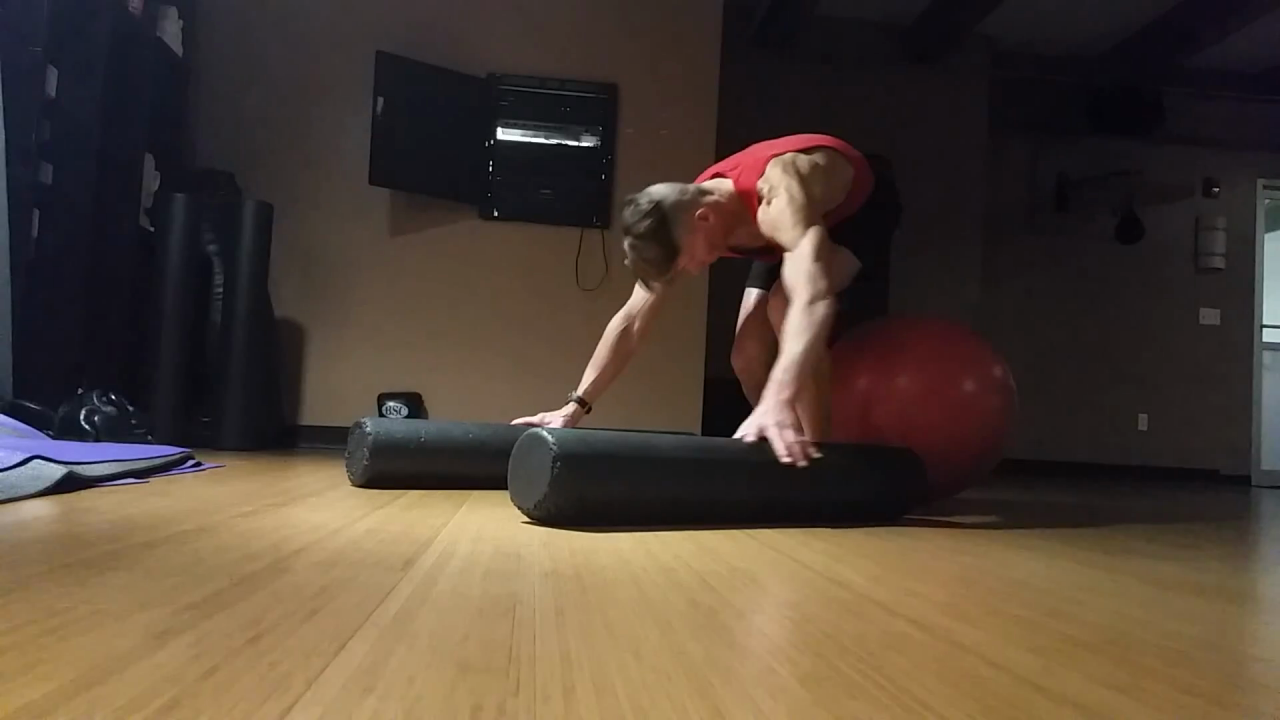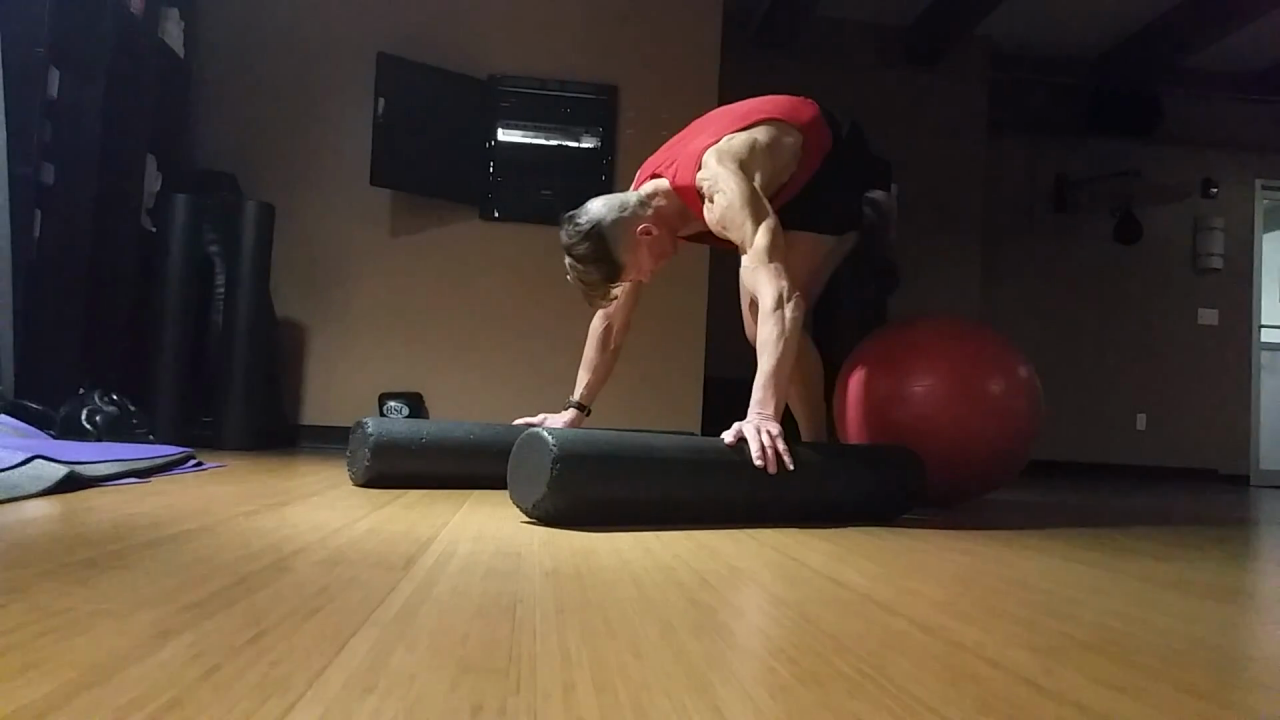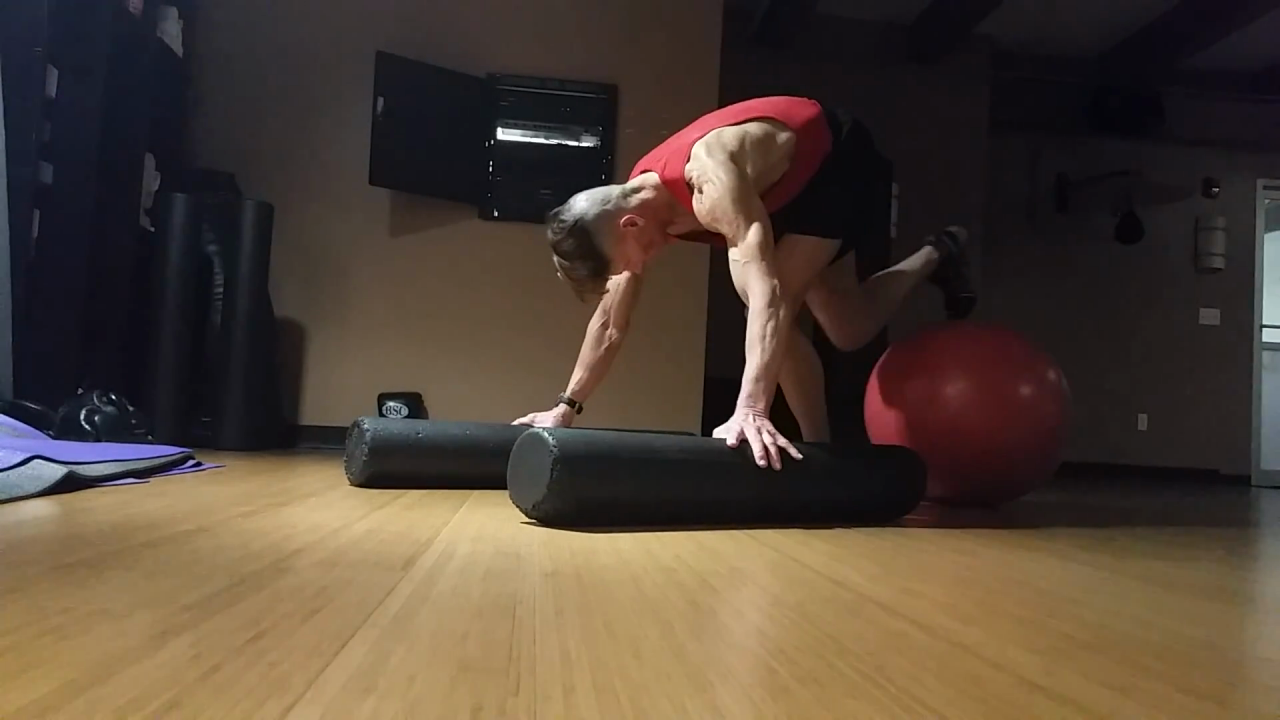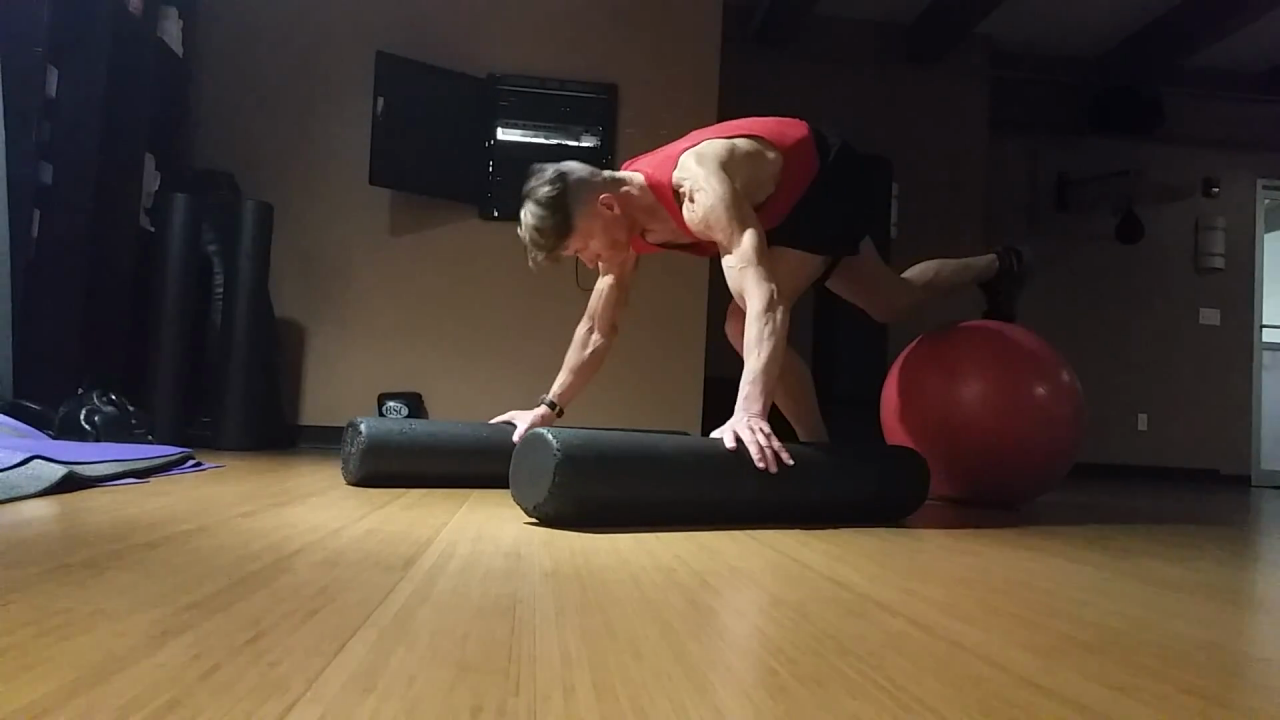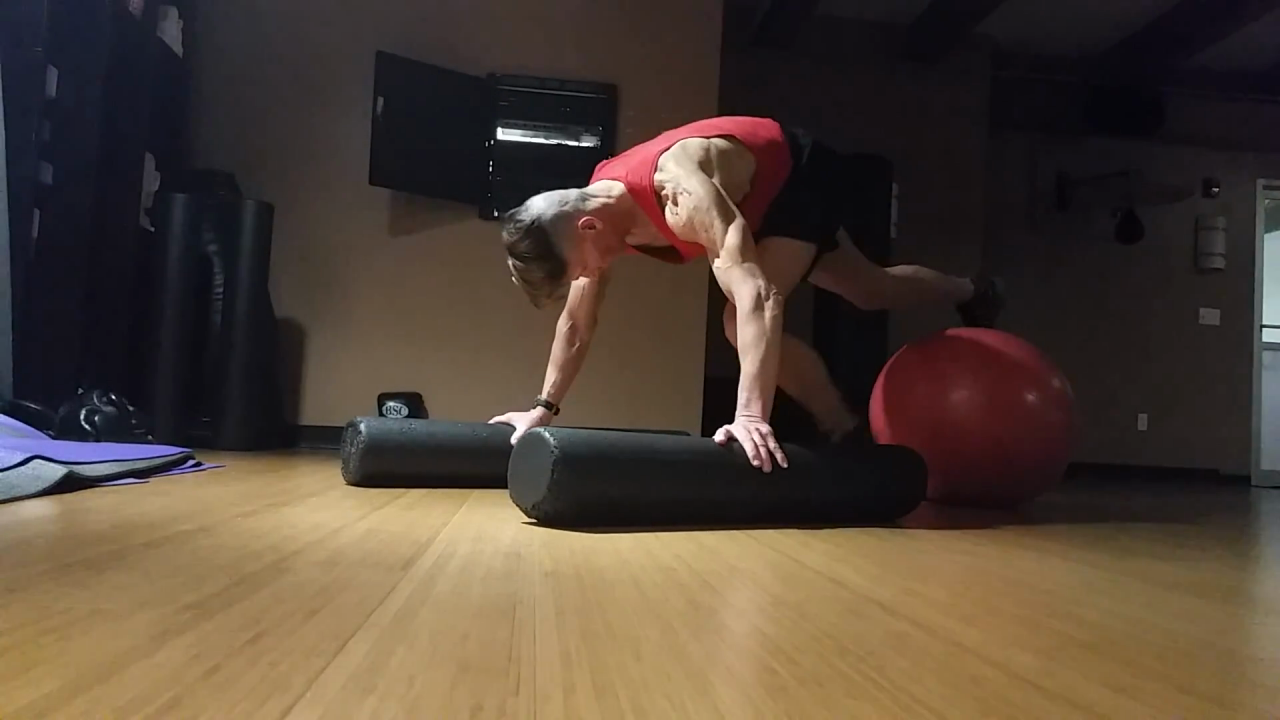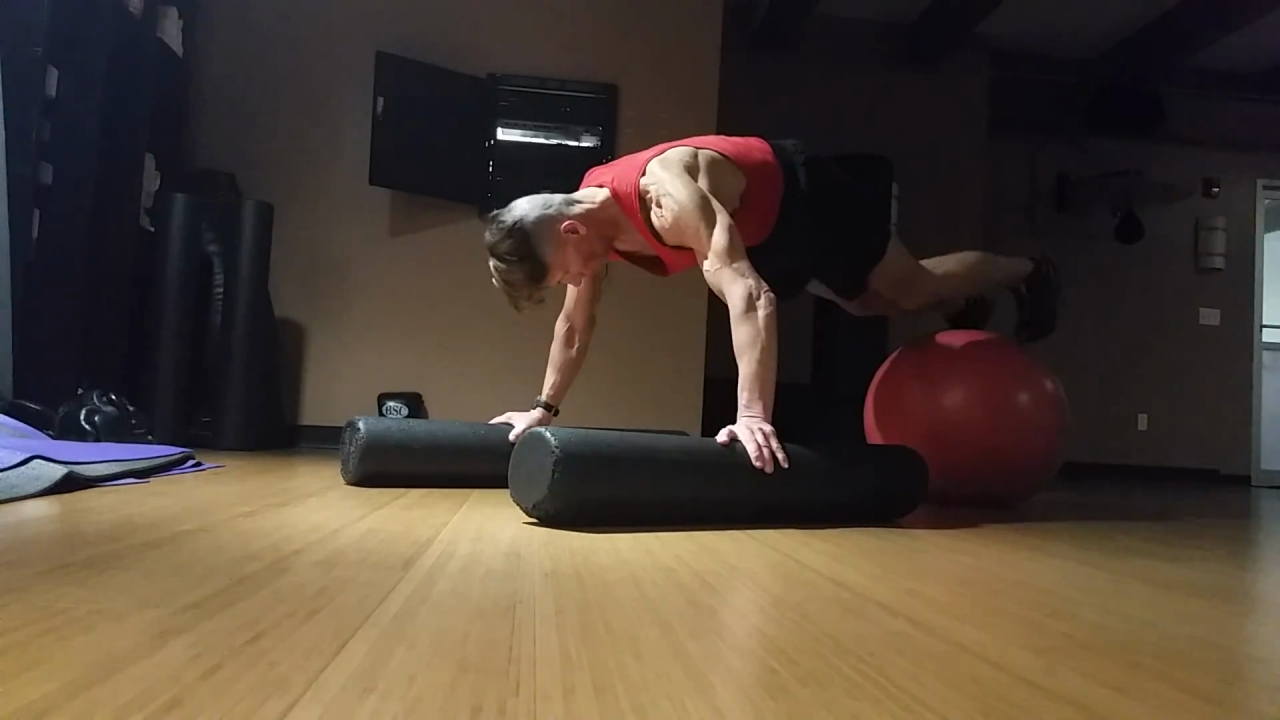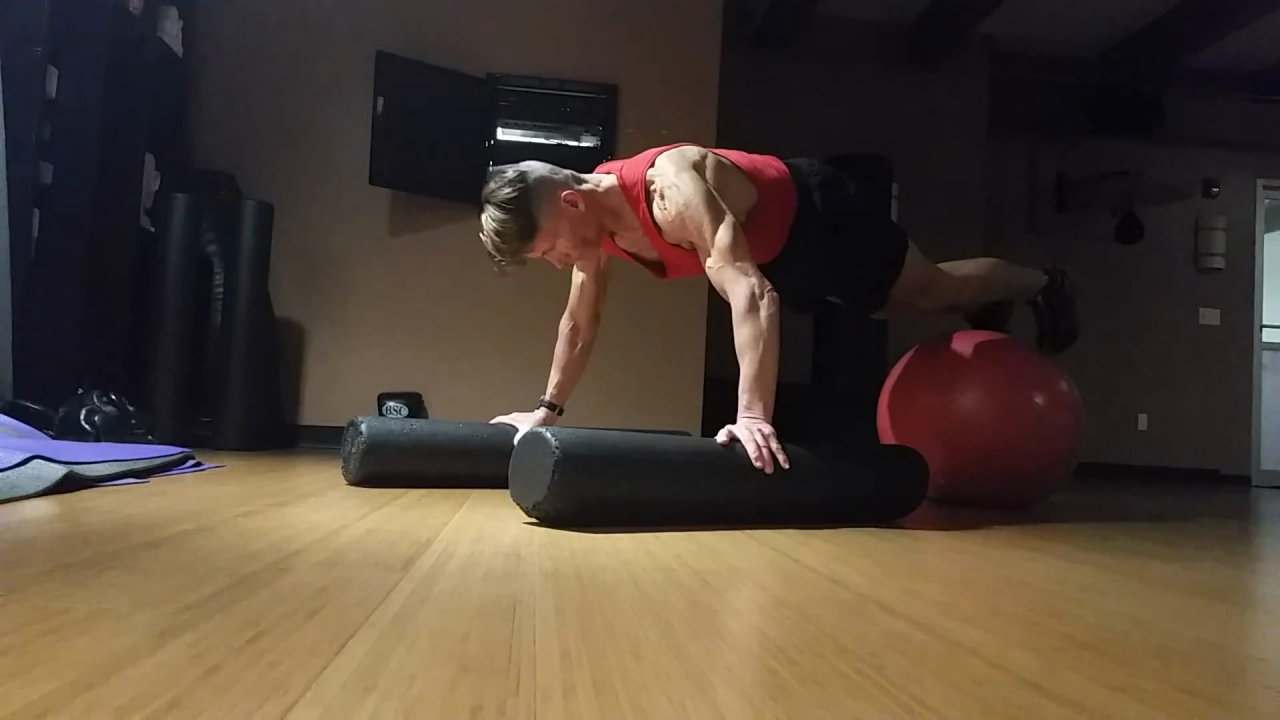
dt=0.7s
person 1, frame 1
left shoulder: (778, 202)
right shoulder: (681, 223)
left elbow: (812, 298)
right elbow: (631, 321)
left wrist: (778, 405)
right wrist: (575, 407)
left hip: (862, 208)
left knee: (784, 309)
right knee: (748, 359)
left ankle: (818, 454)
right ankle: (795, 451)
person 1, frame 2
left shoulder: (719, 194)
right shoulder: (635, 208)
left elbow: (779, 299)
right elbow: (612, 320)
left wrist: (763, 414)
right wrist: (575, 410)
left hip: (827, 157)
right hip: (779, 173)
left knee: (772, 312)
right knee: (757, 322)
right ankle: (861, 229)
person 1, frame 3
left shoulder: (710, 184)
right shoulder: (632, 203)
left elbow: (765, 293)
right elbow: (610, 321)
left wrist: (750, 411)
right wrist: (567, 407)
left hip: (836, 160)
right hip: (791, 180)
left knee: (773, 308)
right knee: (851, 330)
right ankle: (935, 258)
person 1, frame 4
left shoulder: (698, 190)
right shoulder: (624, 215)
left elbow: (764, 300)
right elbow: (598, 328)
left wrist: (749, 412)
right wrist: (549, 408)
left hip: (826, 177)
right hip: (781, 204)
left knee: (744, 324)
right knee: (891, 302)
left ankle: (821, 451)
right ankle: (995, 268)
person 1, frame 5
left shoulder: (681, 194)
right shoulder: (594, 207)
left elbow: (757, 296)
right elbow: (576, 322)
left wrist: (751, 416)
right wrist: (544, 407)
left hip: (801, 173)
right hip: (760, 197)
left knee: (743, 323)
right knee: (873, 291)
left ankle: (845, 434)
right ankle: (970, 292)
person 1, frame 6
left shoulder: (666, 197)
right shoulder: (584, 213)
left elbow: (748, 296)
right elbow: (574, 324)
left wrist: (754, 416)
right wrist: (544, 408)
left hip: (803, 193)
right hip: (760, 228)
left knee: (908, 289)
right knee: (861, 302)
left ankle: (1026, 273)
right ankle: (961, 303)
person 1, frame 7
left shoulder: (673, 190)
right shoulder: (593, 218)
left elbow: (751, 295)
right elbow: (580, 322)
left wrist: (754, 416)
right wrist: (548, 408)
left hip: (816, 215)
right hip: (775, 249)
left knee: (930, 291)
right knee: (891, 302)
left ankle: (1043, 288)
right ankle: (983, 307)
